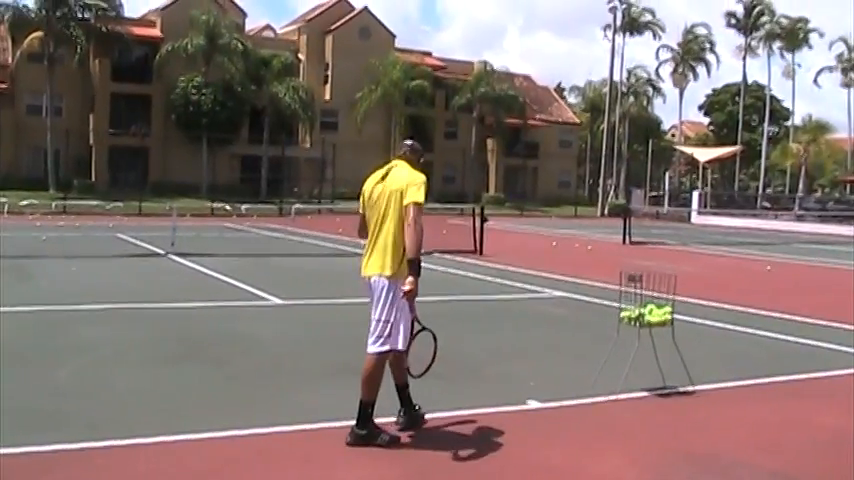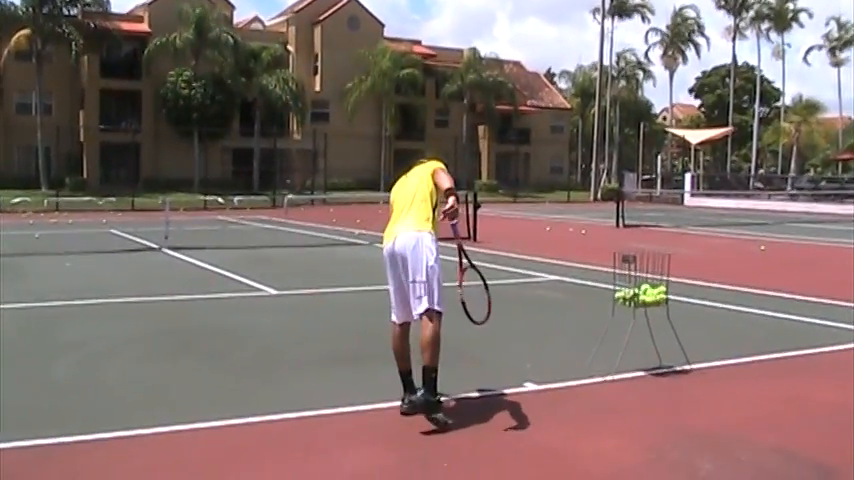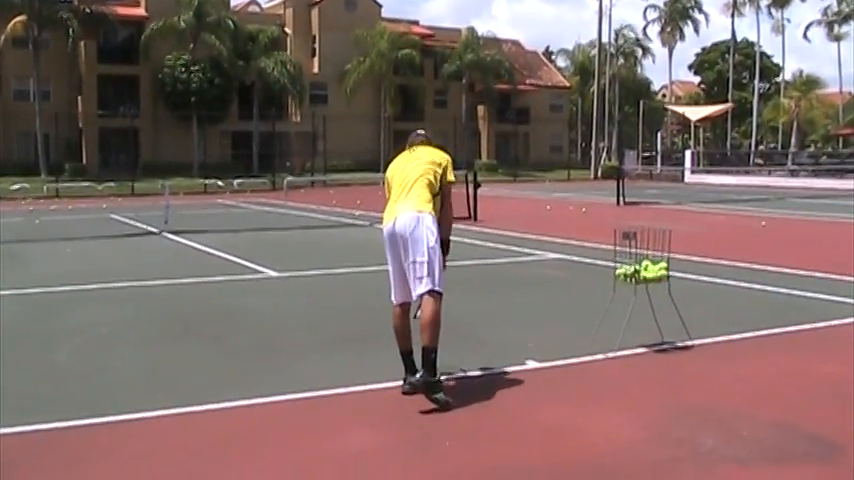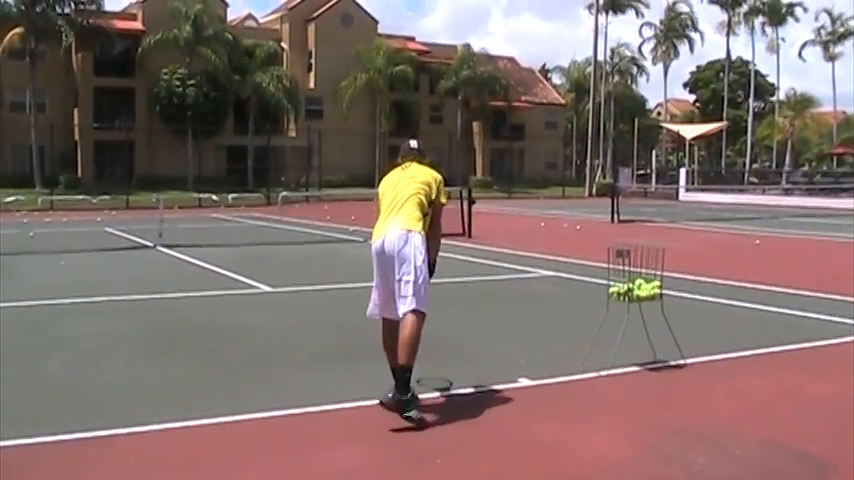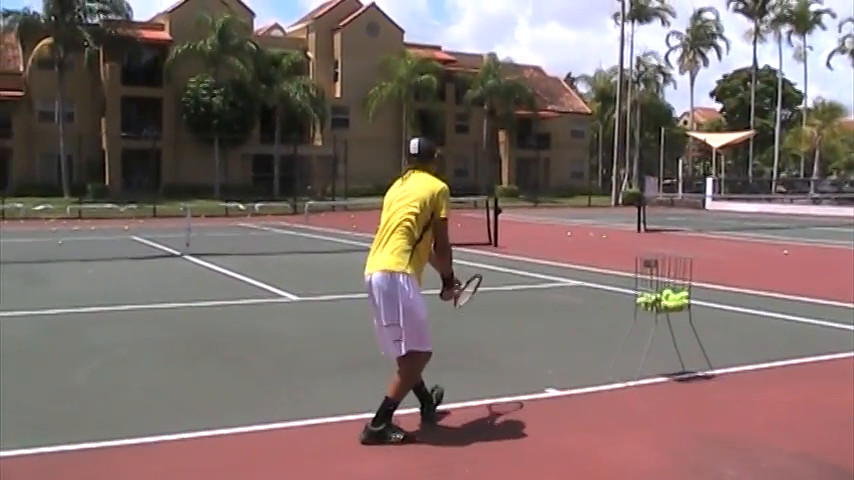
dt=1s
person 1, frame 1
left shoulder: (373, 179)
right shoulder: (414, 178)
right elbow: (412, 223)
right wrist: (414, 270)
left hip: (373, 267)
right hip: (392, 272)
left knee: (395, 342)
right knee: (381, 347)
left ankle: (408, 409)
right ankle: (363, 426)
person 1, frame 2
left shoulder: (399, 184)
right shoulder: (431, 167)
right elbow: (442, 175)
right wrist: (451, 196)
left hip: (391, 241)
right hip: (417, 237)
left knee: (400, 320)
right knee: (431, 313)
left ankle: (409, 394)
right ankle: (428, 394)
person 1, frame 3
left shoulder: (395, 163)
right shoulder: (441, 157)
right elbow: (445, 206)
right wrist: (444, 245)
left hip: (390, 222)
right hip: (417, 218)
left knee: (401, 301)
right knee: (431, 294)
left ankle: (410, 374)
right ankle: (428, 374)
person 1, frame 4
left shoulder: (388, 178)
right shoulder: (433, 176)
right elbow: (435, 228)
right wrist: (430, 265)
left hip: (379, 239)
right hip: (407, 236)
left knee: (390, 318)
right knee: (413, 313)
left ankle: (401, 391)
right ankle: (400, 392)
person 1, frame 5
left shoulder: (397, 186)
right shoulder: (437, 187)
right elbow: (441, 245)
left wrist: (444, 274)
right wrist: (448, 281)
left hip: (375, 271)
right hip: (396, 274)
left knee: (408, 348)
right knee: (418, 352)
left ankle: (427, 403)
right ankle: (378, 425)
